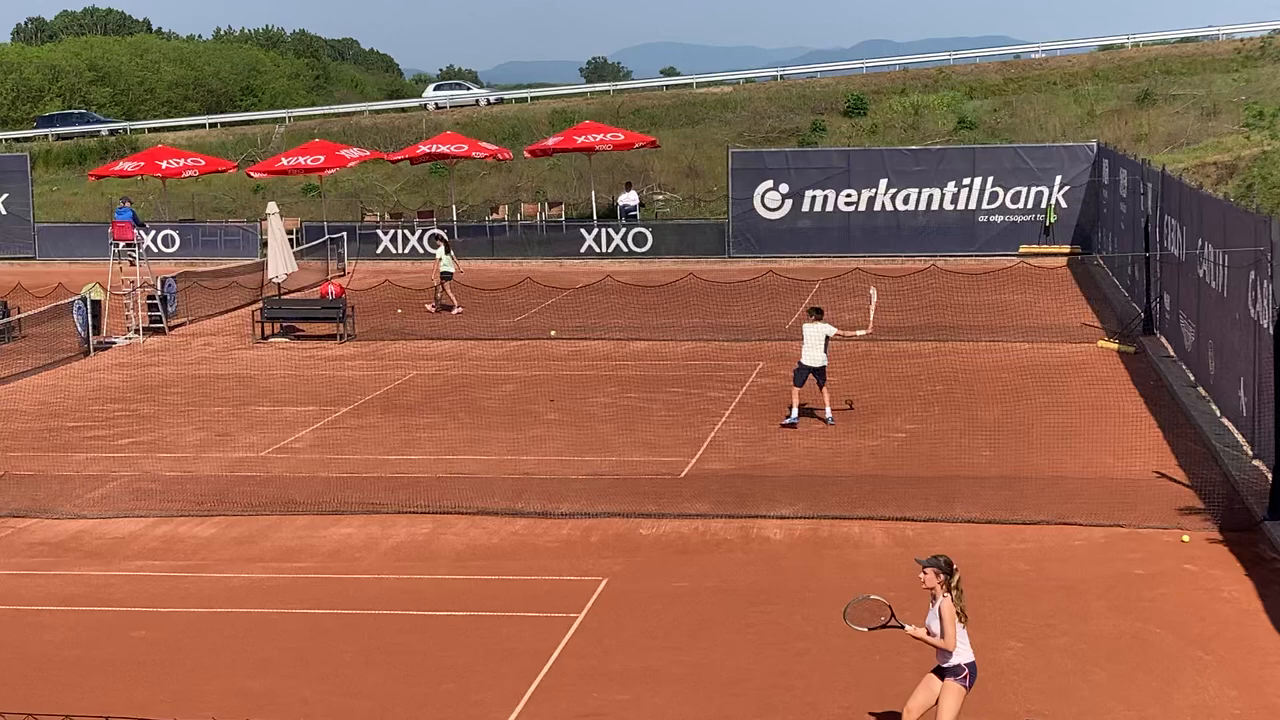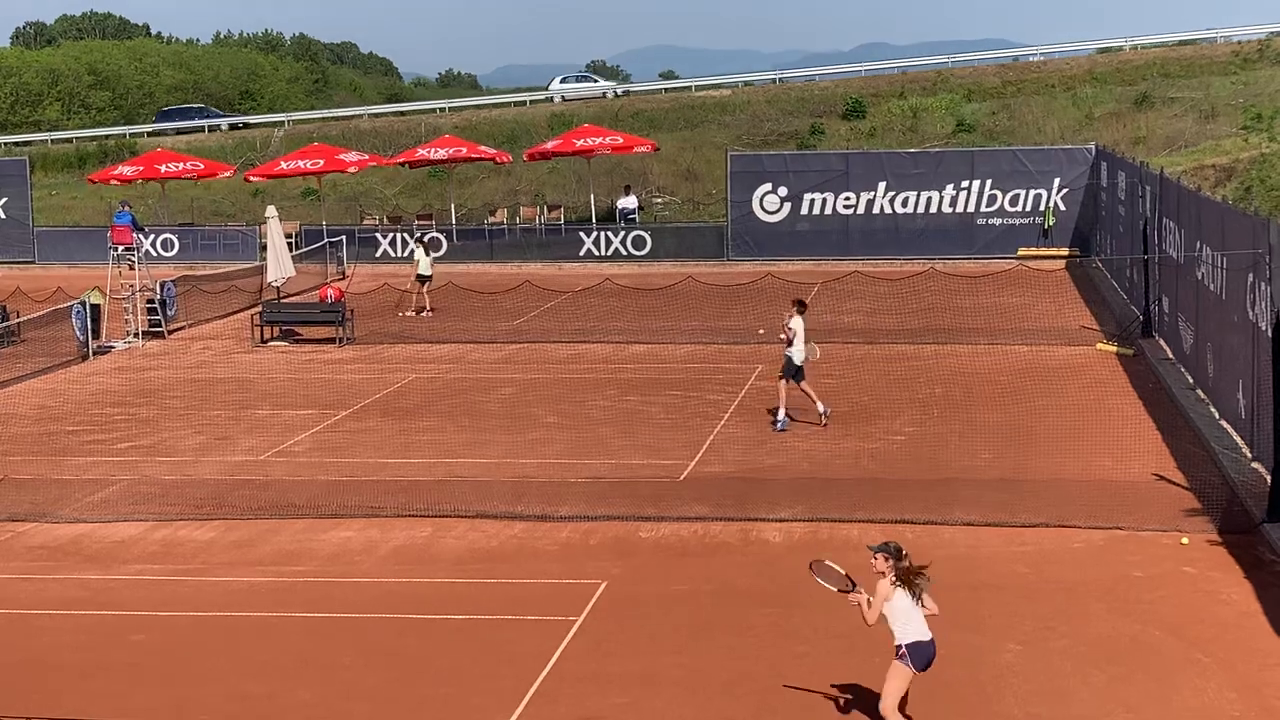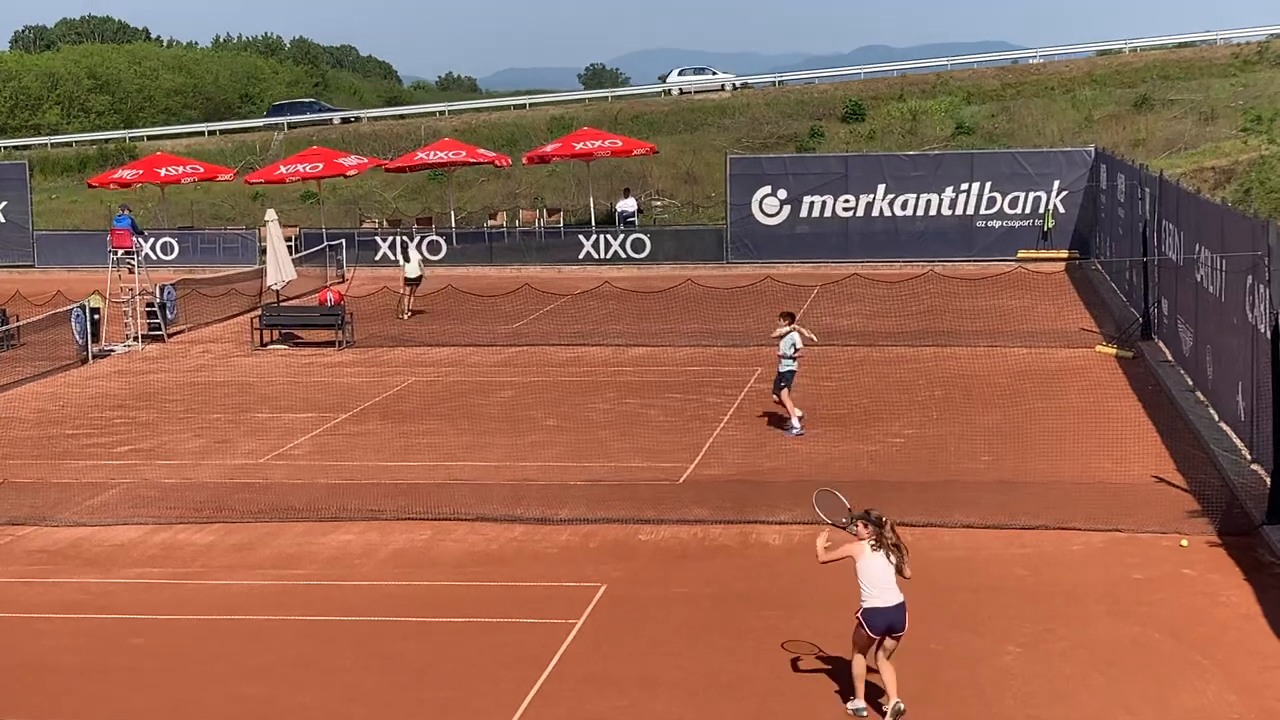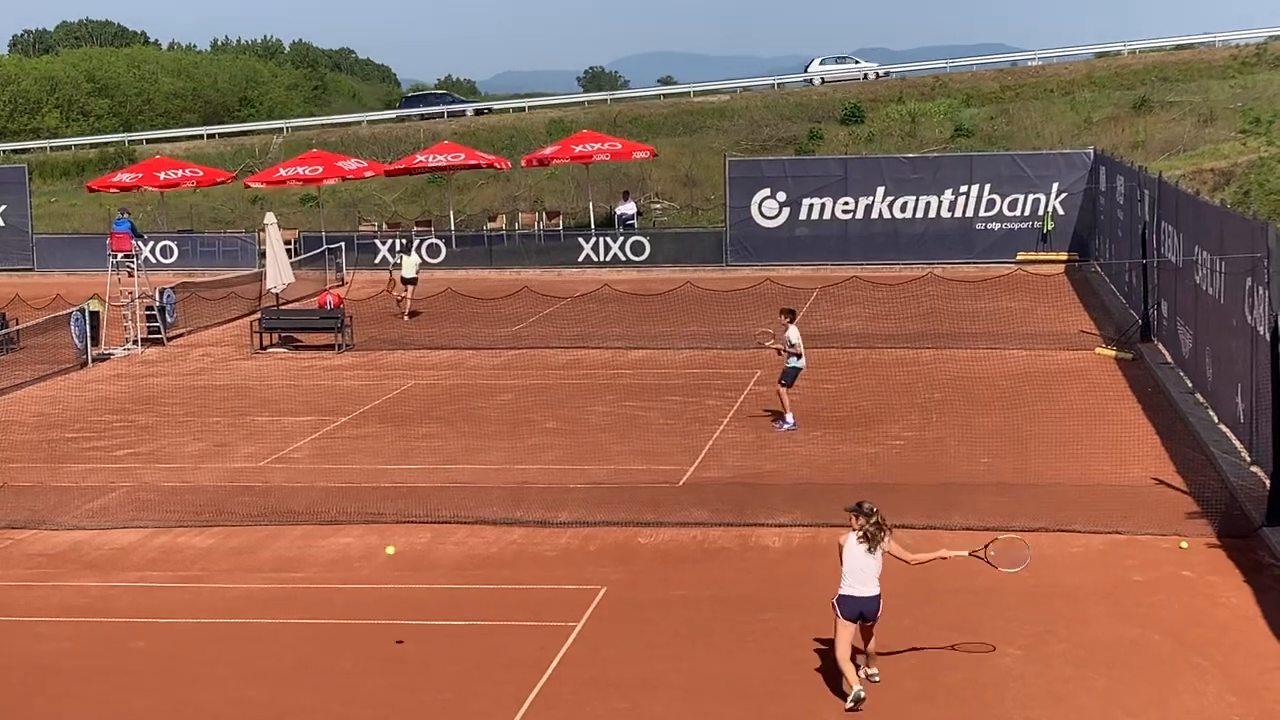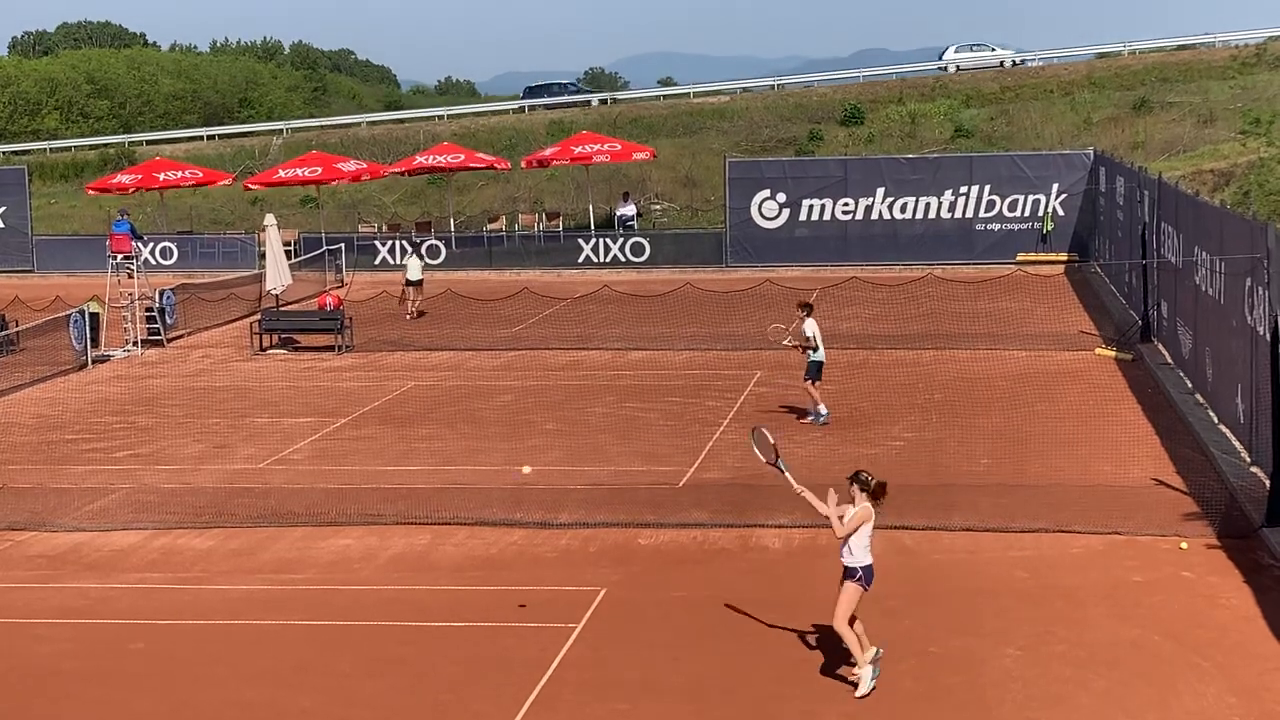
dt=0.4s
person 1, frame 1
left shoulder: (946, 604)
right shoulder: (935, 599)
left elbow: (949, 645)
left wrist: (919, 636)
right wrist: (921, 632)
left hip: (961, 671)
right hip: (943, 668)
person 1, frame 2
left shoulder: (884, 584)
right shoulder: (912, 580)
left elbow: (870, 621)
right elbow: (934, 610)
left wrist: (863, 602)
left hip: (911, 649)
right hip: (928, 647)
person 1, frame 3
left shoulder: (855, 547)
right shoulder: (892, 548)
left elbow: (822, 557)
right elbow: (907, 574)
left wrist: (820, 545)
left hip: (874, 614)
right hip: (898, 611)
left knee: (858, 654)
right knee: (883, 659)
left ankle: (860, 703)
right ankle: (894, 702)
person 1, frame 4
left shoulder: (844, 540)
right shoulder: (883, 540)
right elbow: (912, 558)
right wrist: (943, 554)
left hip: (847, 601)
right hip: (872, 601)
left knee: (842, 655)
right knee: (867, 632)
left ankle: (856, 689)
right ankle: (871, 669)
person 1, frame 5
left shoulder: (864, 510)
right shoulder: (855, 507)
left elbow: (840, 532)
right elbow: (832, 514)
left wrist: (833, 506)
right wrist: (808, 496)
left hip: (859, 571)
right hip: (852, 569)
left knee: (839, 624)
right knee: (849, 617)
left ankle: (866, 670)
right ankle: (869, 652)
